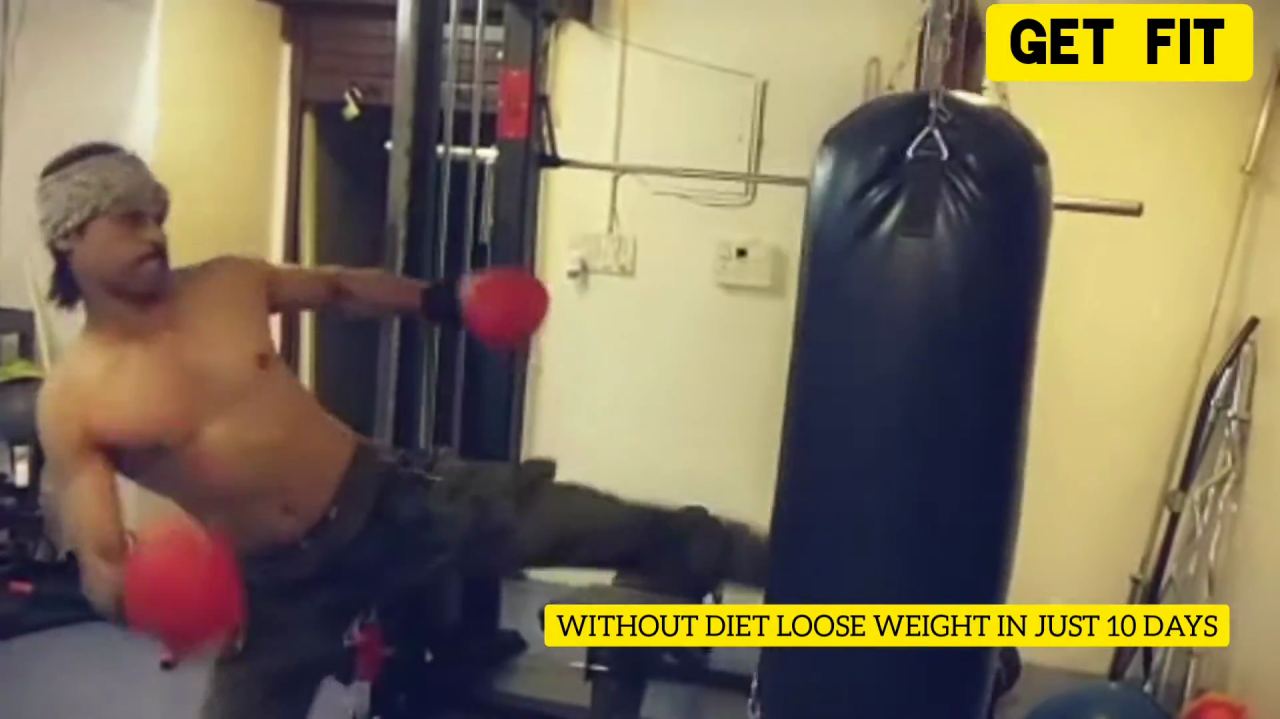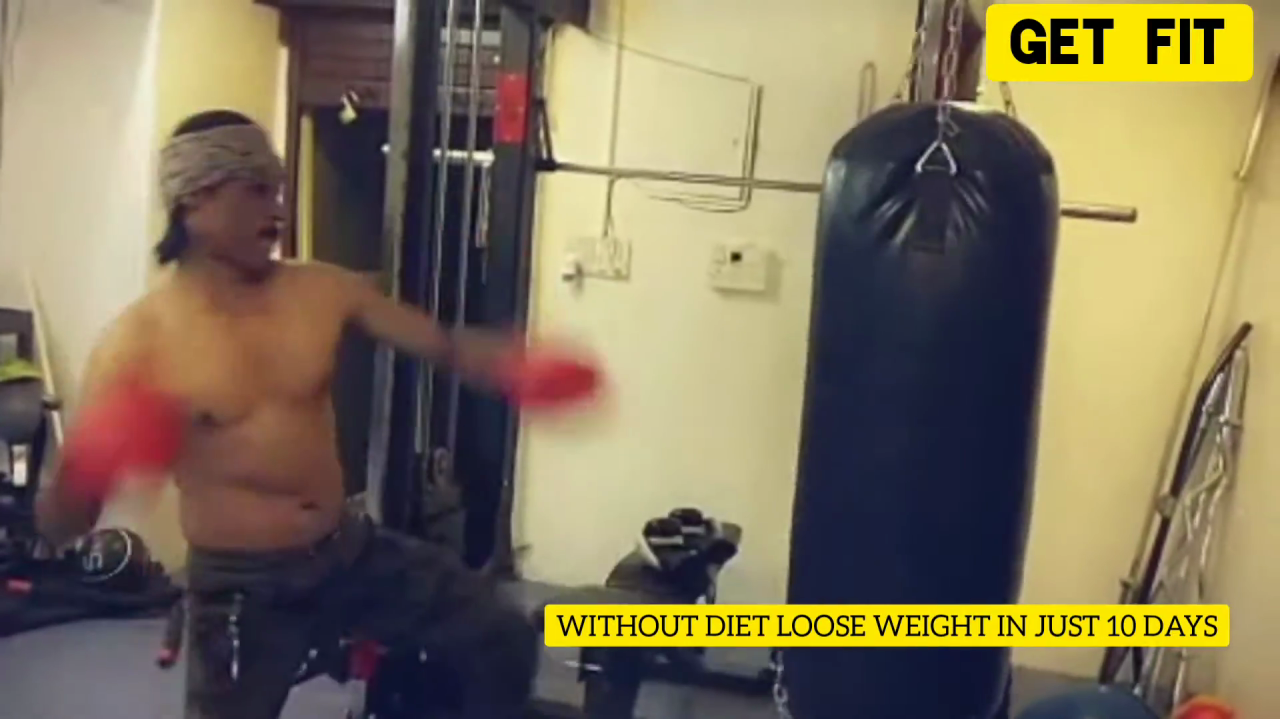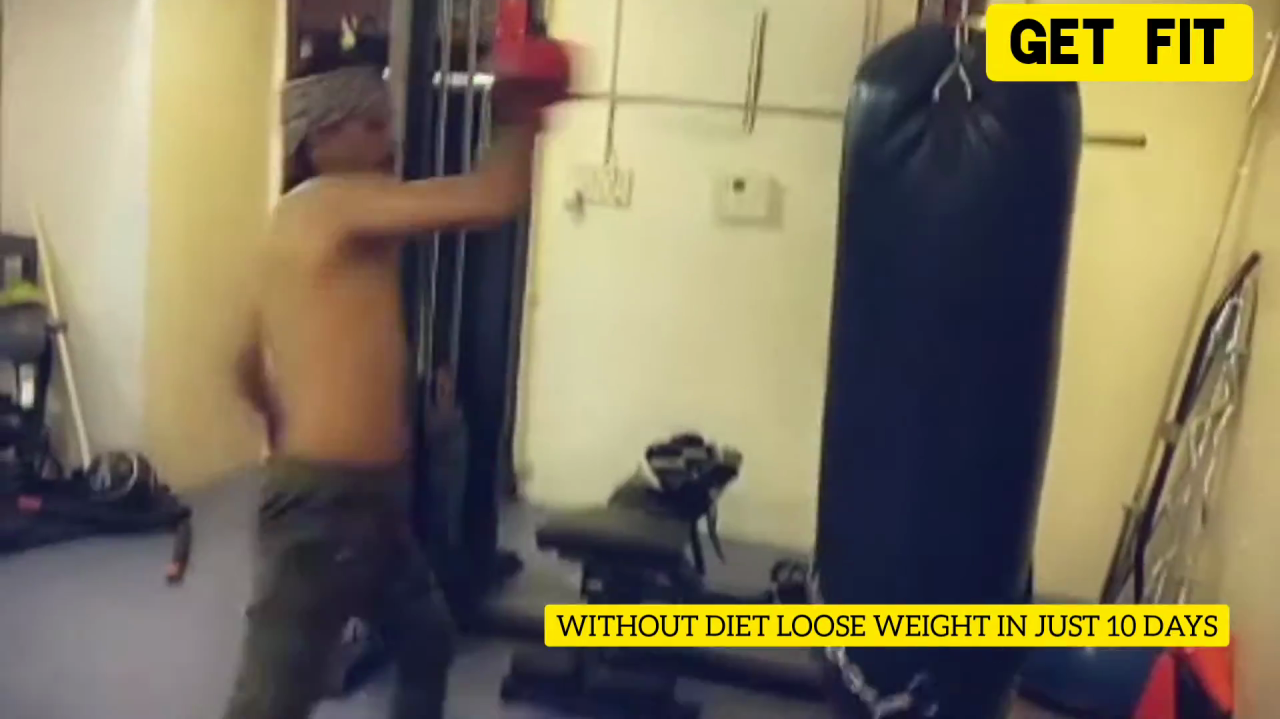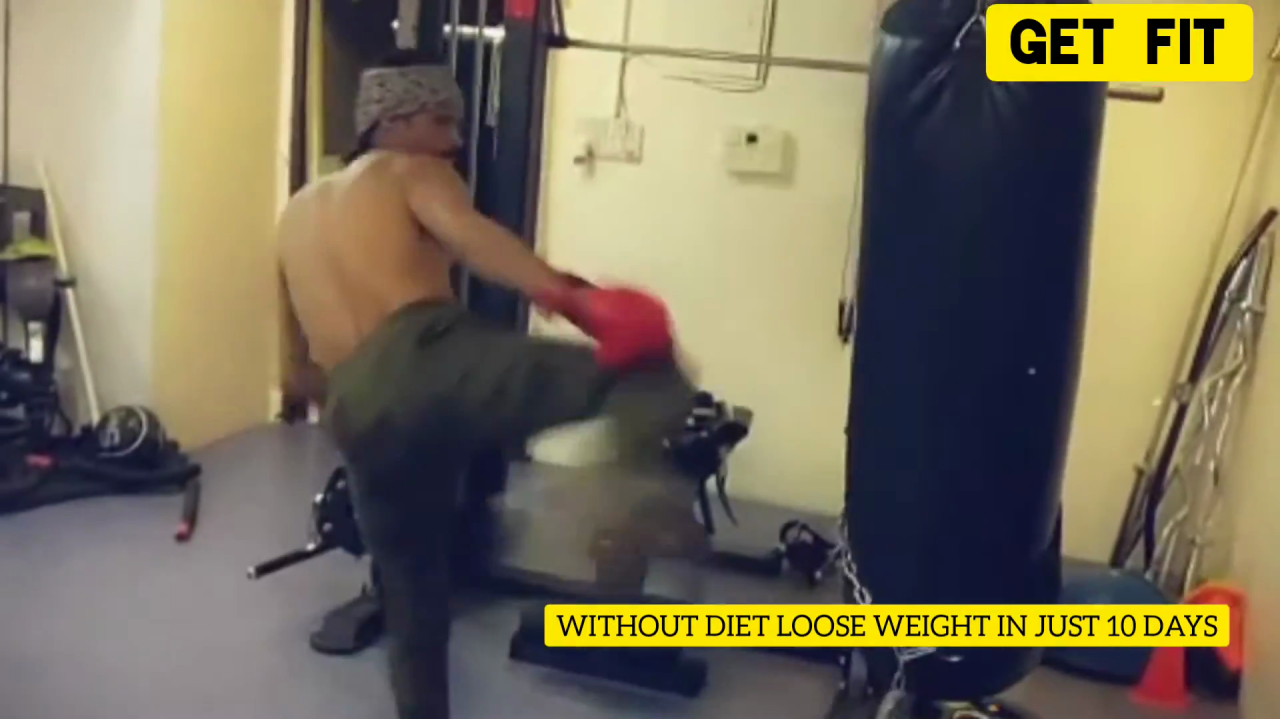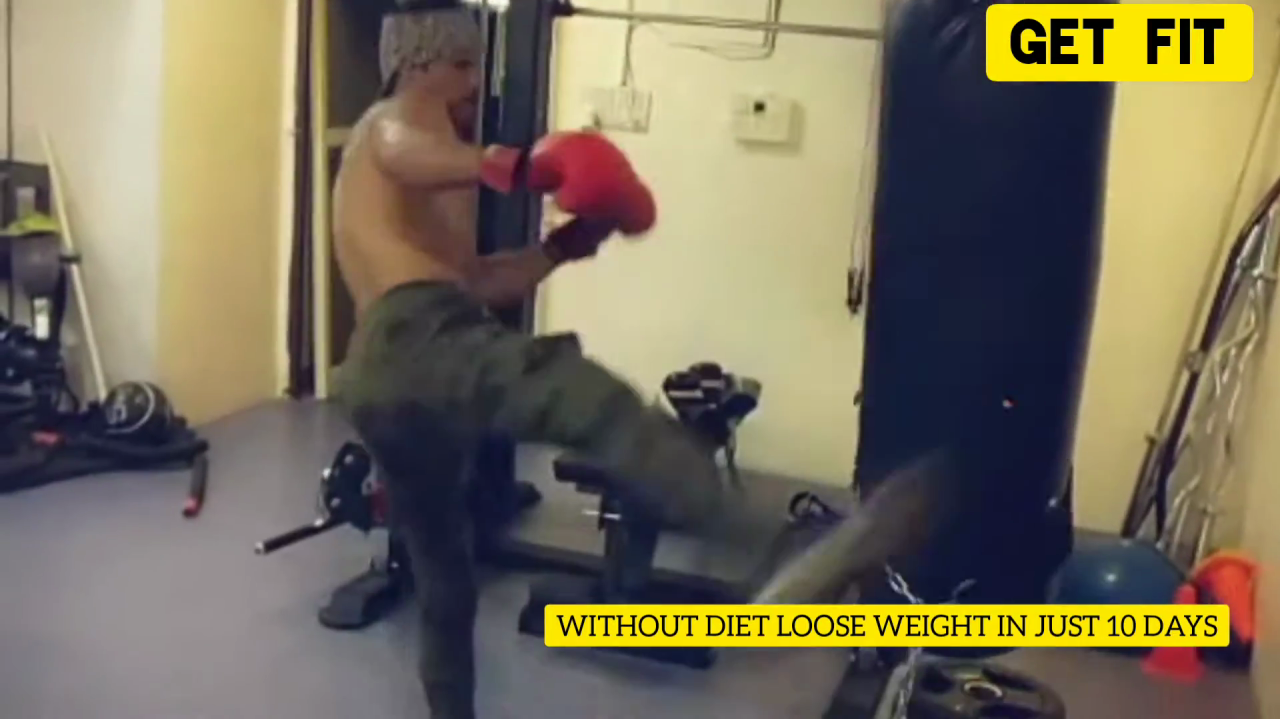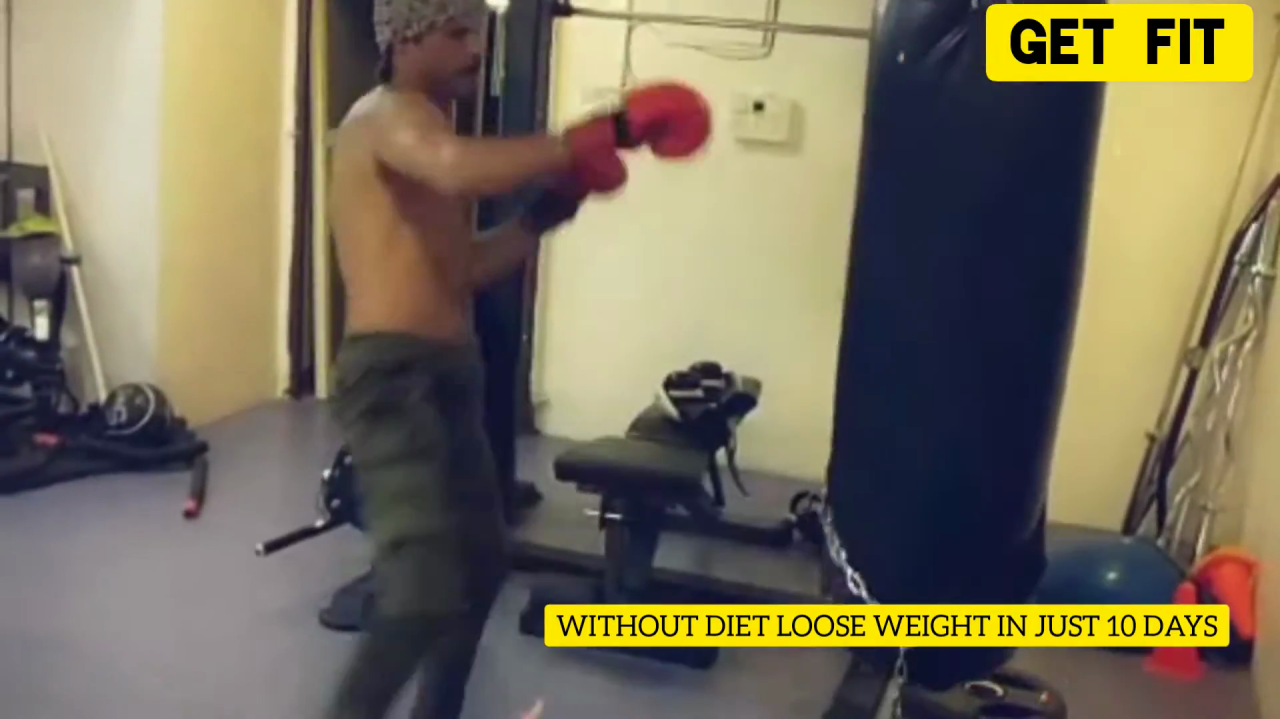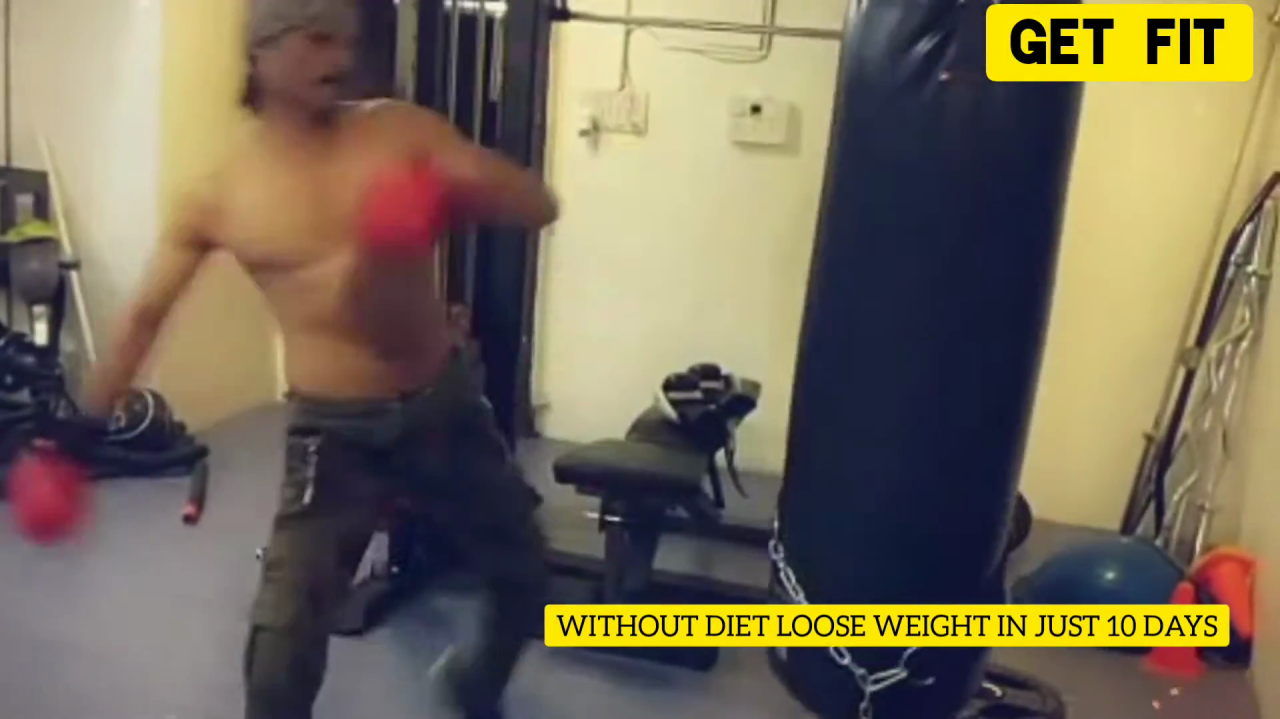
dt=0.2s
person 1, frame 1
left shoulder: (229, 283)
right shoulder: (75, 400)
left elbow: (334, 286)
right elbow: (104, 567)
left wrist: (439, 301)
right wrist: (134, 588)
left hip: (380, 503)
right hip: (280, 577)
left knee: (585, 526)
left ankle: (778, 568)
person 1, frame 2
left shoulder: (323, 291)
right shoulder: (139, 338)
left elbow: (442, 341)
right elbow: (60, 517)
left wrist: (516, 363)
right wrist: (77, 483)
left hip: (350, 554)
right hip: (240, 589)
left knee: (498, 640)
person 1, frame 3
left shoulder: (319, 238)
right shoulder: (331, 204)
left elbow: (253, 374)
right elbow: (488, 200)
right wrist: (517, 114)
left hip: (340, 498)
right hip: (329, 511)
left knee: (428, 640)
person 1, frame 4
left shoulder: (301, 215)
right shoulder: (403, 168)
left elbow: (298, 370)
right elbow: (471, 235)
right wrist: (580, 298)
left hip: (371, 416)
right hip: (421, 358)
left knee: (418, 605)
right knee: (647, 371)
right ankle: (644, 505)
person 1, frame 5
right shoulder: (392, 120)
left elbow: (468, 285)
right elbow: (413, 154)
left wrist: (562, 245)
right wrist: (519, 166)
left hip: (374, 372)
right hip: (417, 339)
left knee: (443, 579)
right knee: (613, 416)
person 1, frame 6
left shoulder: (416, 128)
right shoulder: (388, 117)
left elbow: (467, 270)
right elbow: (462, 170)
left wrist: (547, 214)
right wrist: (610, 130)
left hip: (441, 376)
right hip: (392, 379)
left knee: (477, 566)
right knee: (426, 597)
person 1, frame 7
left shoulder: (401, 131)
right shoulder: (220, 194)
left elbow: (535, 205)
right elbow: (142, 320)
left wrist: (463, 196)
left hip: (444, 405)
right hip: (334, 433)
left knee: (520, 577)
right knee: (287, 634)
